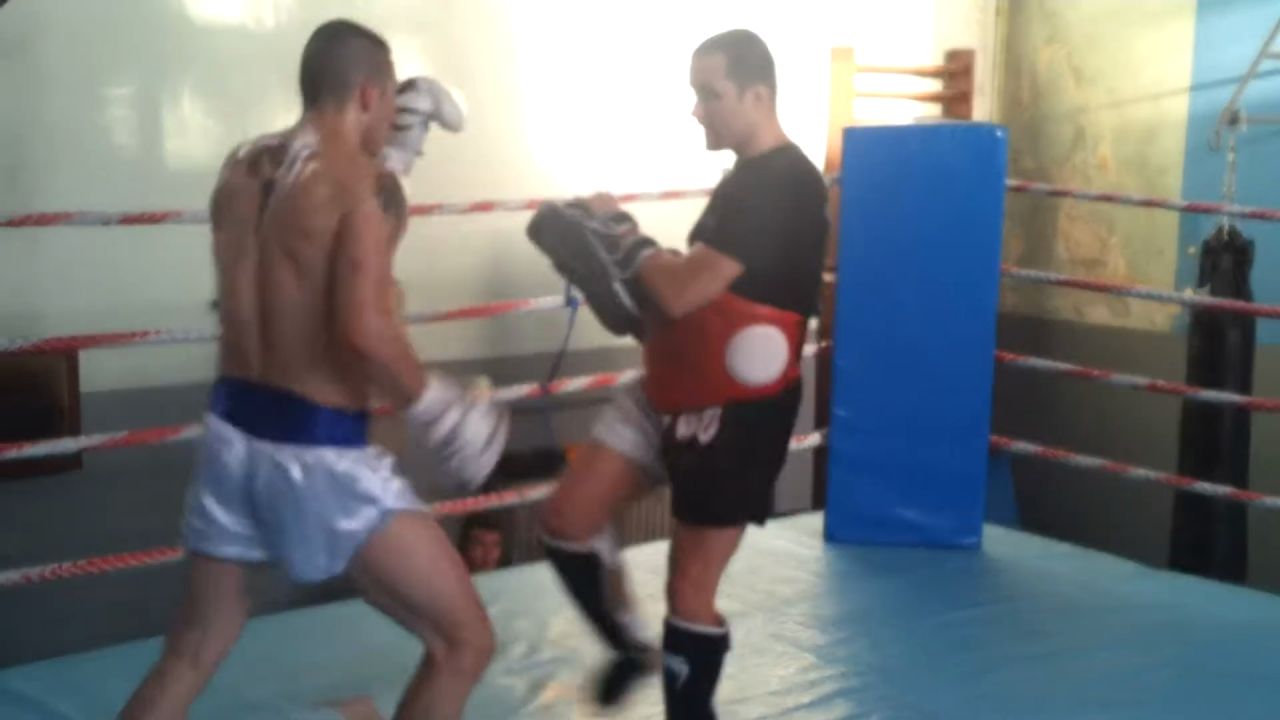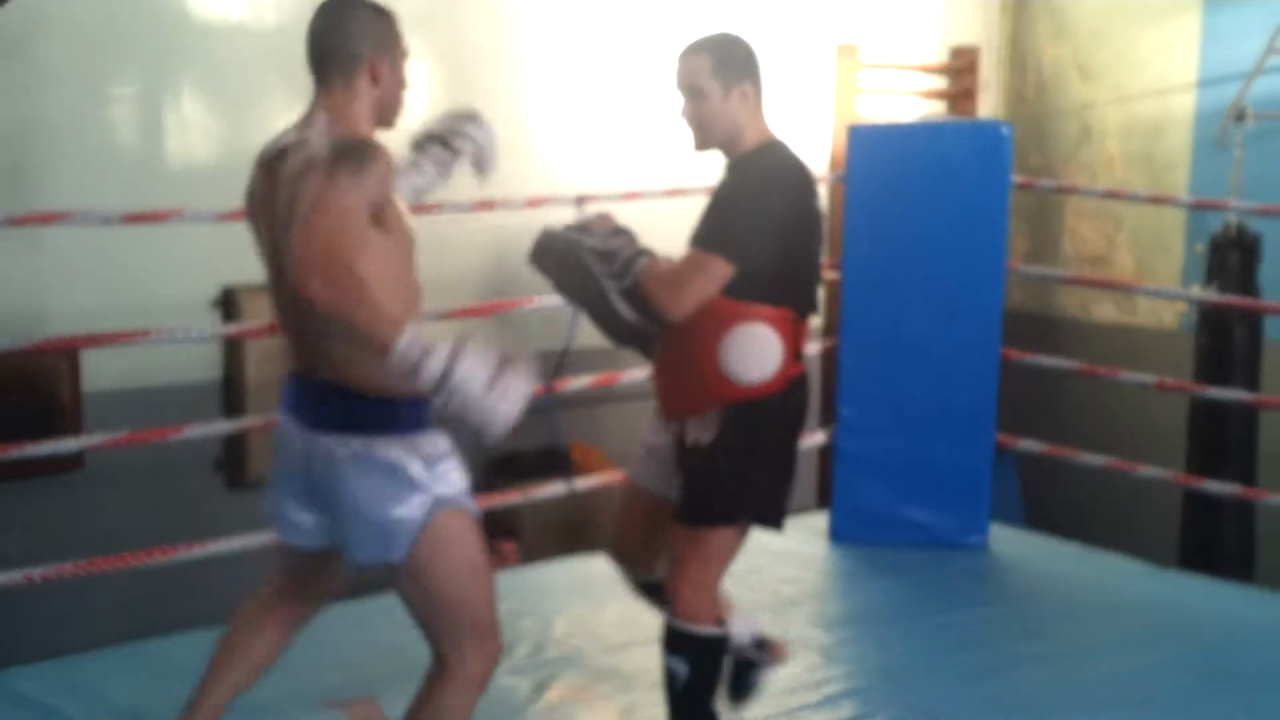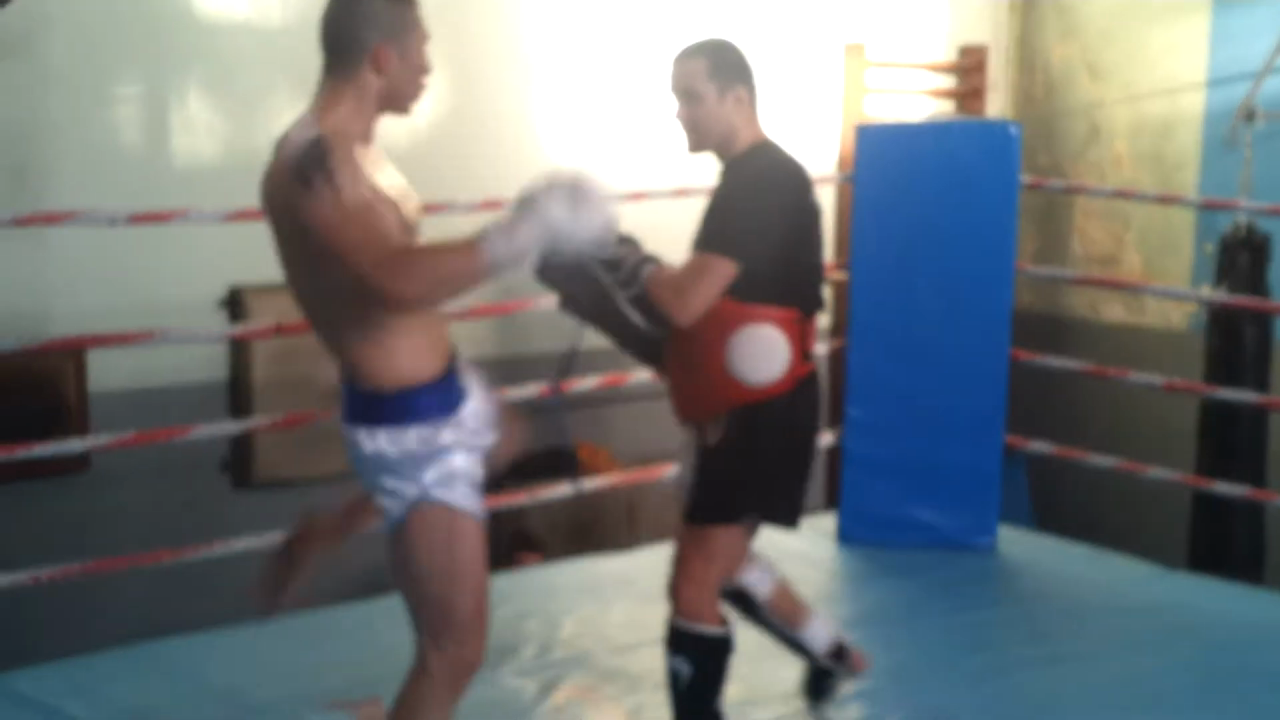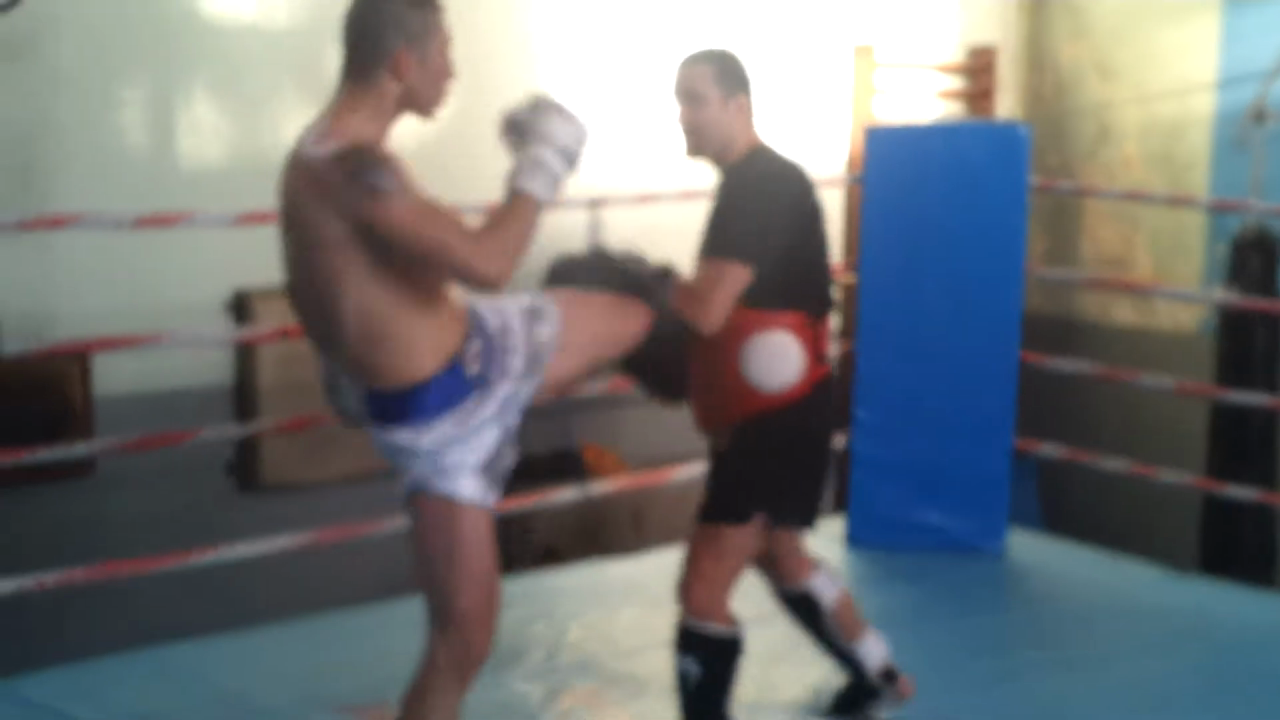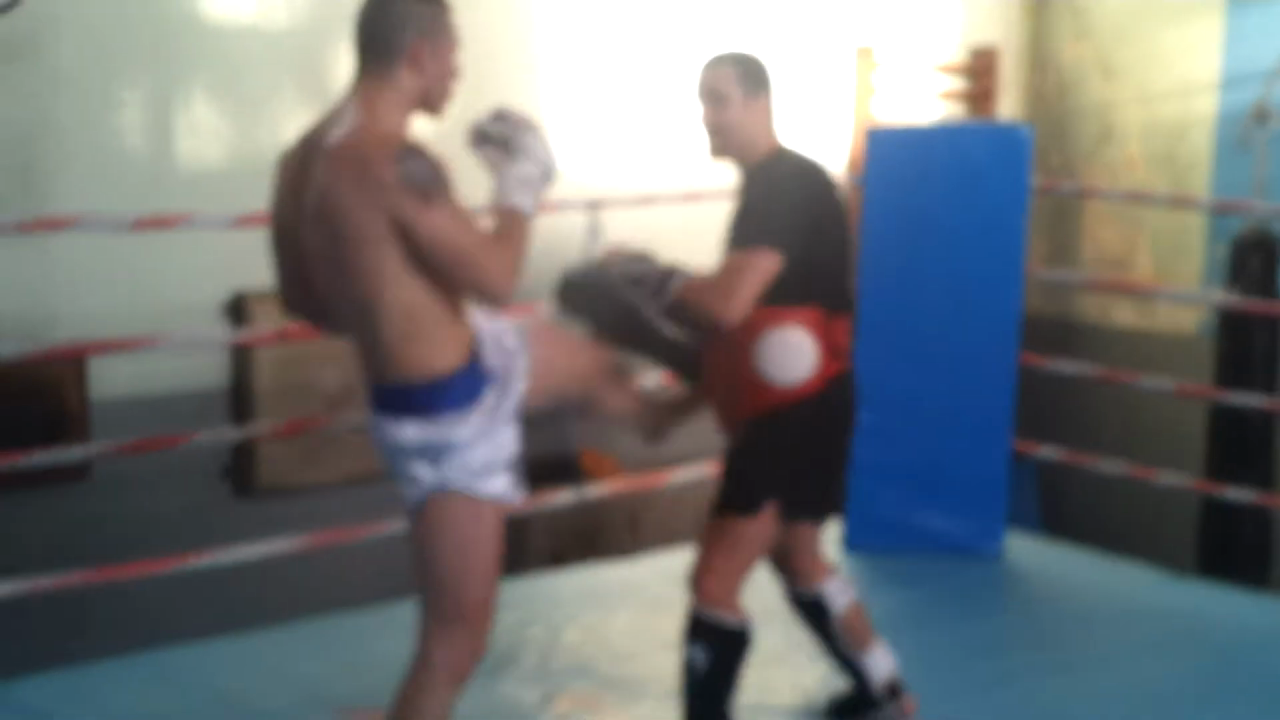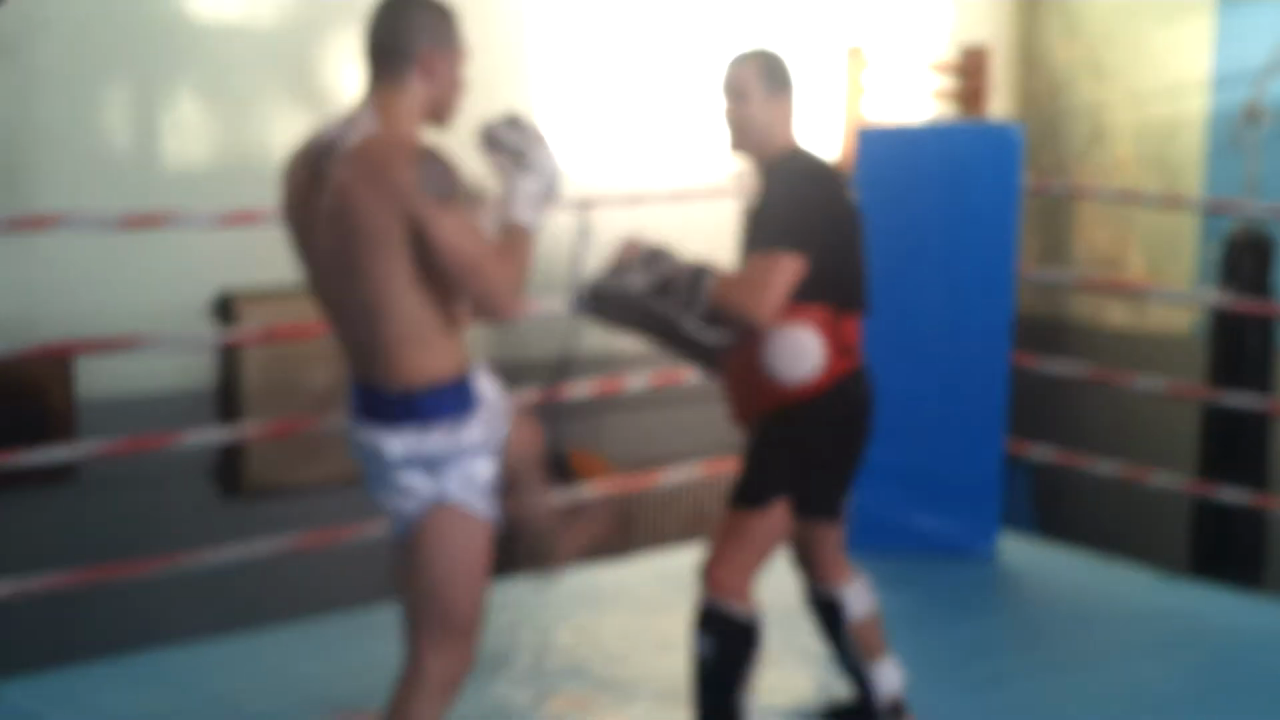
dt=0.1s
person 1, frame 1
left shoulder: (243, 168)
right shoulder: (365, 185)
right elbow: (366, 332)
left wrist: (392, 134)
right wrist: (451, 416)
left hip: (233, 432)
right hip: (320, 454)
left knee: (196, 647)
right knee: (466, 641)
person 1, frame 2
left shoulder: (278, 160)
right shoulder: (346, 156)
right elbow: (318, 276)
left wrist: (426, 162)
right wrist: (452, 366)
left hip: (308, 421)
right hip: (378, 439)
left knee: (293, 598)
right knee: (469, 652)
person 1, frame 3
left shoulder: (324, 153)
right shoulder: (315, 158)
right elbow: (392, 276)
right wrist: (530, 228)
left hip: (434, 391)
right hip: (408, 428)
left knee: (491, 447)
right knee: (454, 653)
person 1, frame 4
left shoulder: (327, 157)
right shoulder: (346, 167)
left elbow: (311, 299)
right elbow: (487, 265)
left wrist: (345, 369)
right wrist: (543, 160)
right hip: (431, 418)
left knee: (631, 315)
right knee: (462, 643)
person 1, frame 5
left shoulder: (303, 159)
right shoulder: (391, 161)
left elbow: (300, 295)
right elbow: (496, 281)
right wrist: (519, 178)
right hip: (438, 417)
left knee: (587, 358)
right knee: (455, 644)
left ankle: (648, 411)
person 1, frame 6
left shoulder: (311, 160)
right shoulder: (408, 165)
right elbow: (500, 297)
right wrist: (526, 191)
right hip: (425, 427)
left knee: (524, 444)
right knee: (443, 653)
left ankle: (544, 539)
person 2, frame 1
left shoulder: (782, 184)
right shoulder: (750, 177)
left elbow: (682, 292)
left wrist: (614, 228)
left hip: (738, 411)
right hip: (674, 393)
left knee: (689, 589)
right knee: (564, 522)
right ankle: (630, 647)
person 2, frame 2
left shoulder: (771, 182)
right shoulder: (748, 175)
left elbow: (678, 296)
left wrist: (613, 244)
left hip: (745, 412)
right hip: (693, 397)
left knee: (689, 591)
right knee: (639, 552)
right ankle: (745, 647)
person 2, frame 3
left shoulder: (764, 182)
right shoulder: (751, 177)
left elbow: (686, 301)
left wrist: (619, 256)
left hip: (765, 411)
right hip: (740, 407)
left knee: (693, 595)
right knee: (719, 562)
right ankle: (827, 648)
person 2, frame 4
left shoulder: (757, 186)
right shoulder: (753, 183)
left elbow: (706, 313)
left hip: (773, 420)
right hip: (761, 412)
left knee: (702, 592)
right knee: (779, 557)
person 2, frame 5
left shoulder: (786, 183)
right shoulder: (774, 185)
left elbow: (728, 303)
left wrist: (638, 274)
left hip: (798, 411)
right hip: (786, 409)
left knee: (714, 584)
right knee: (797, 557)
person 2, frame 6
left shoulder: (800, 184)
right shoulder: (791, 184)
left elbow: (757, 303)
left wrist: (661, 271)
left hip: (813, 407)
right hip: (803, 405)
left knee: (726, 577)
right knee: (824, 559)
